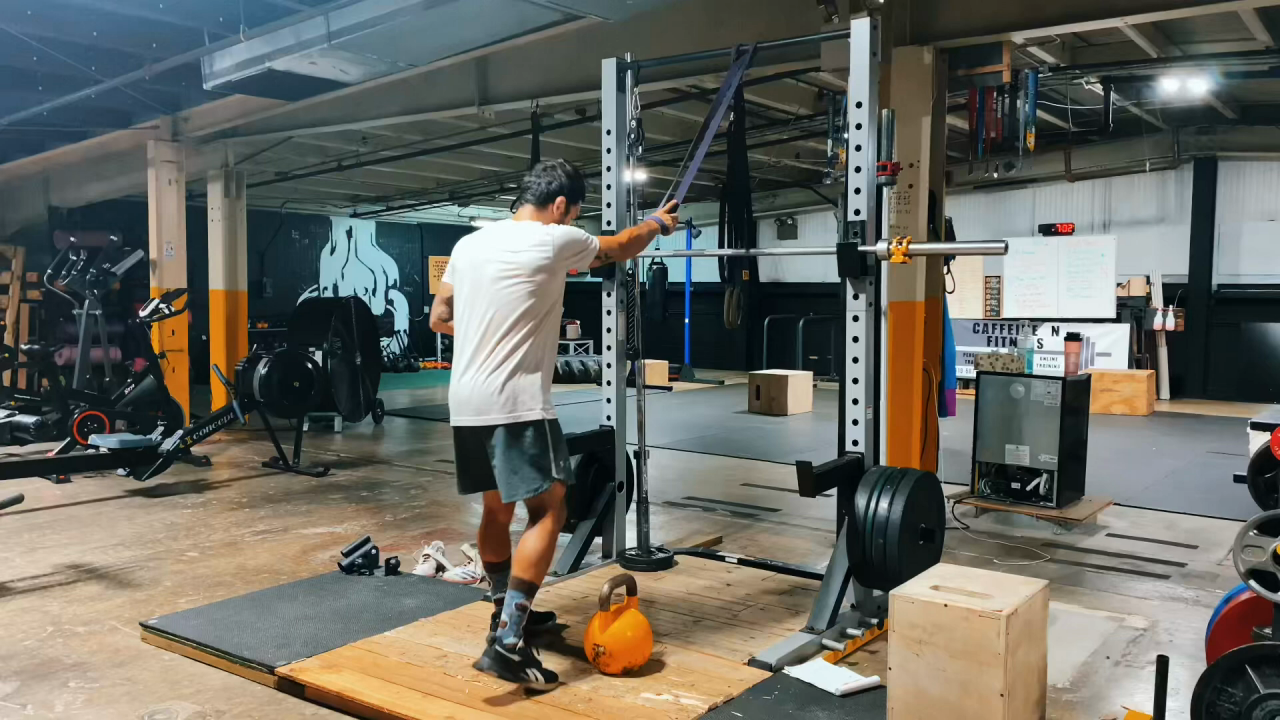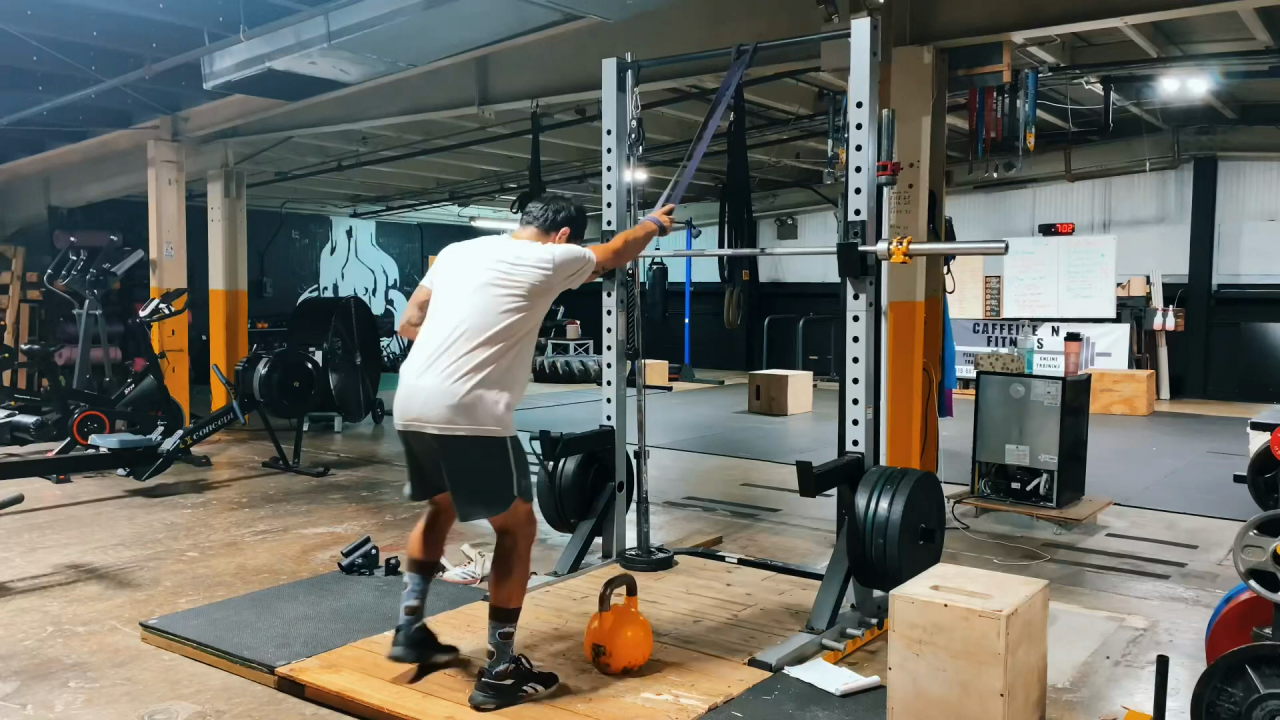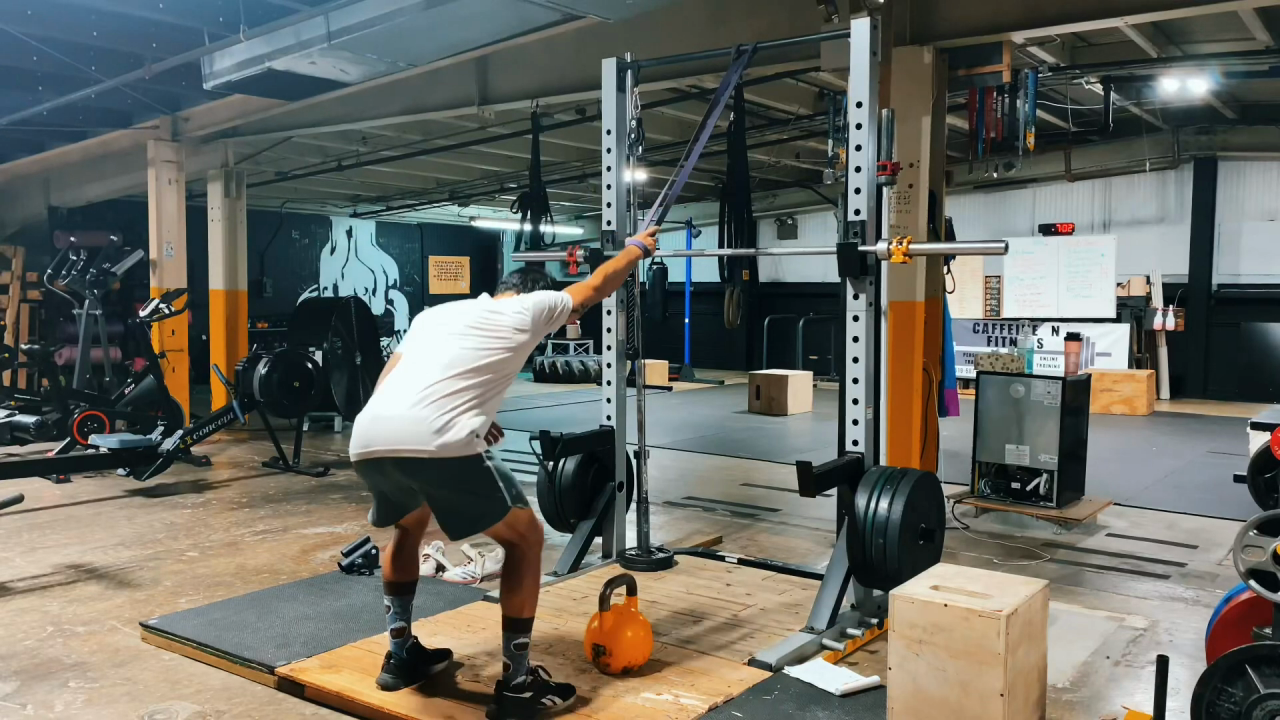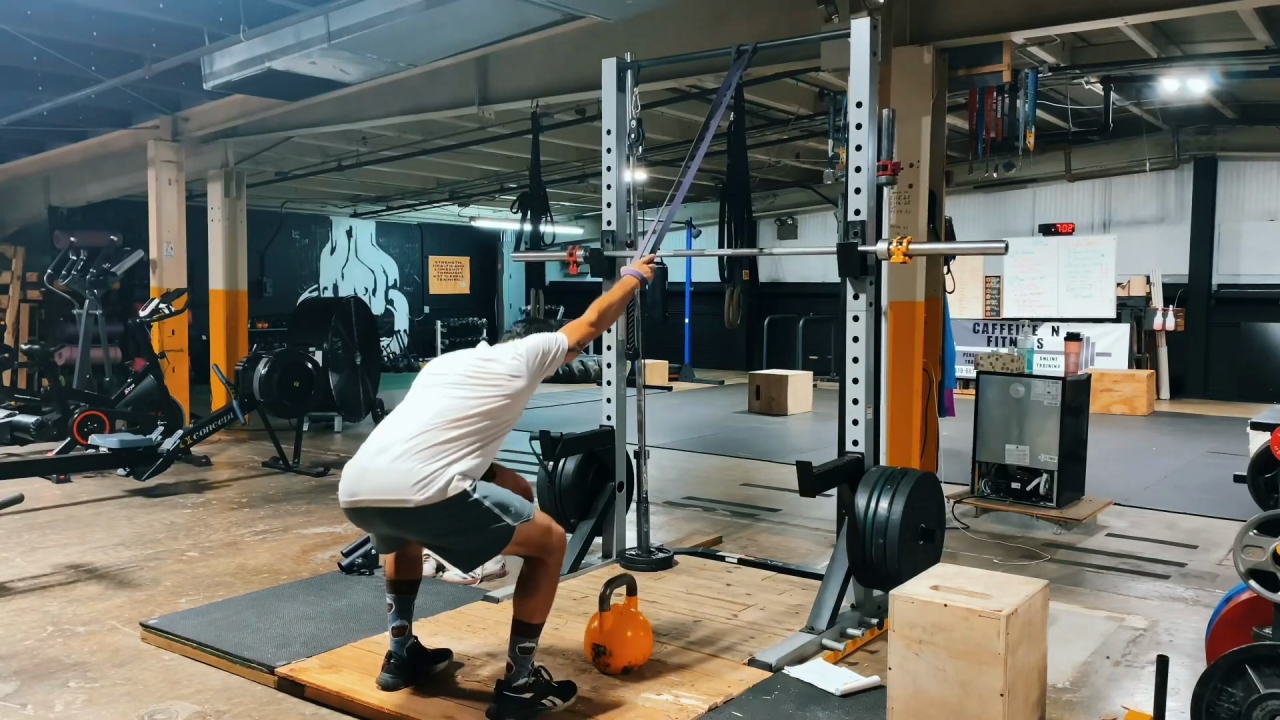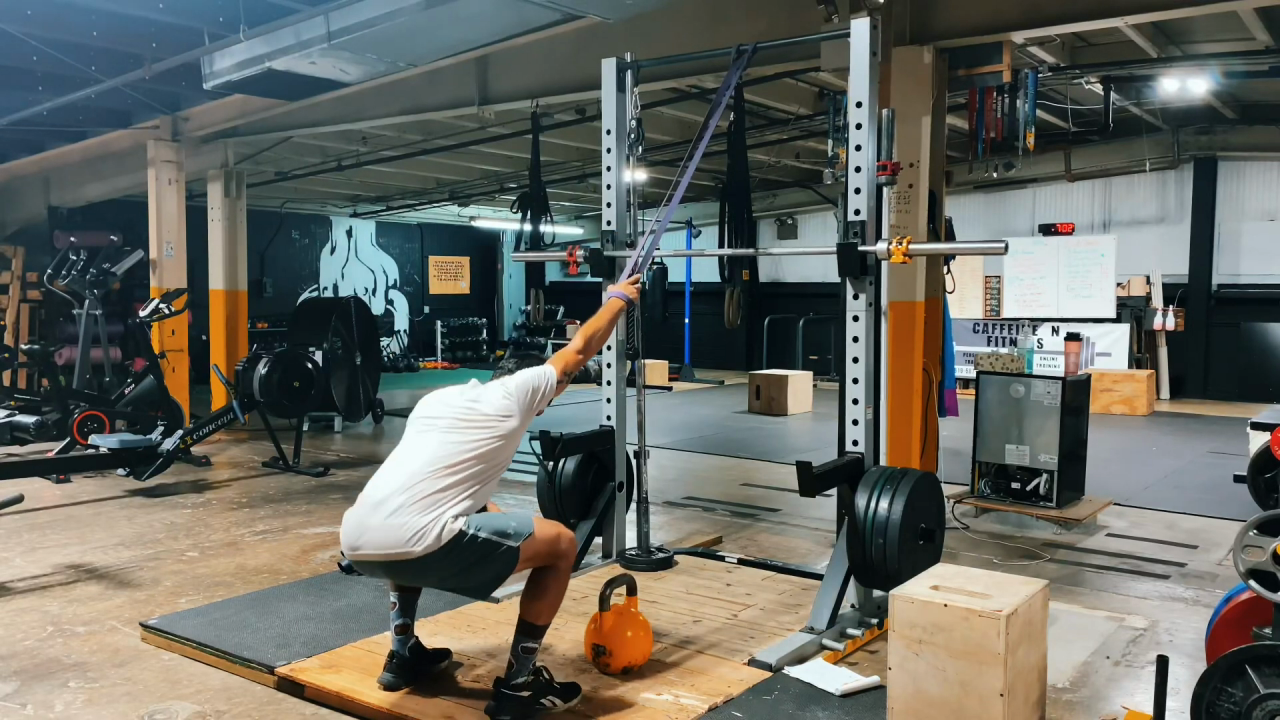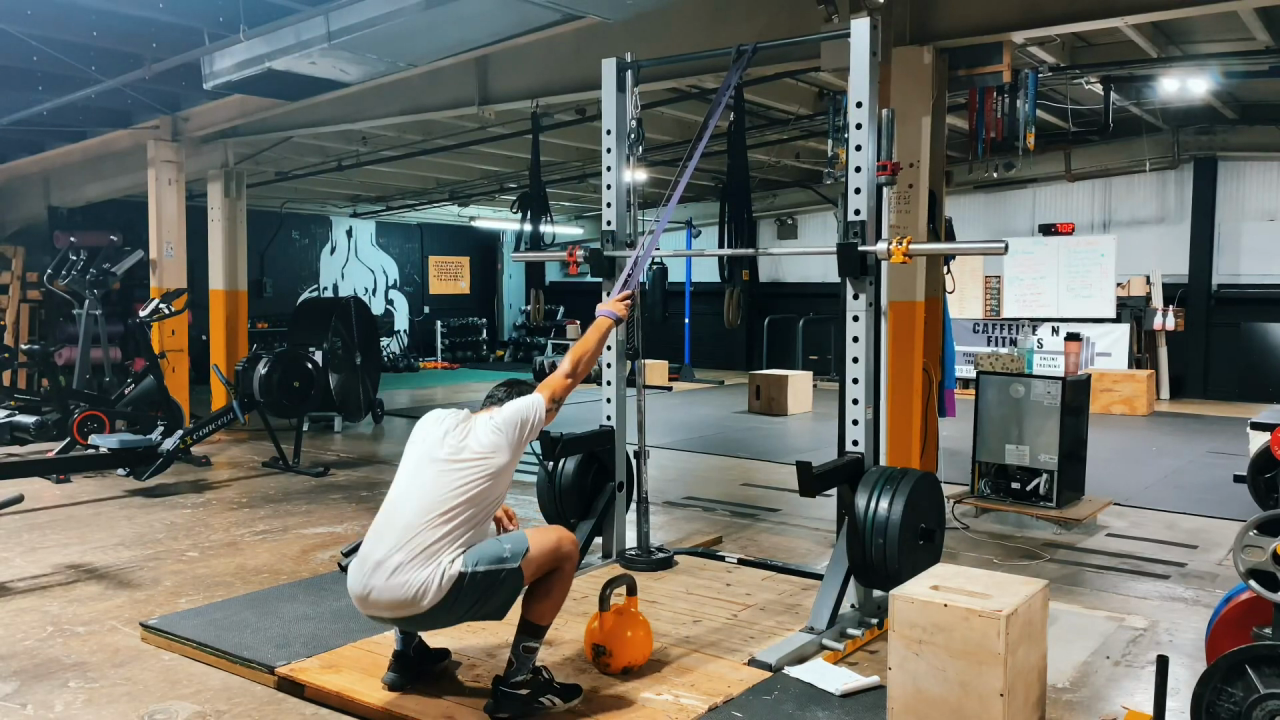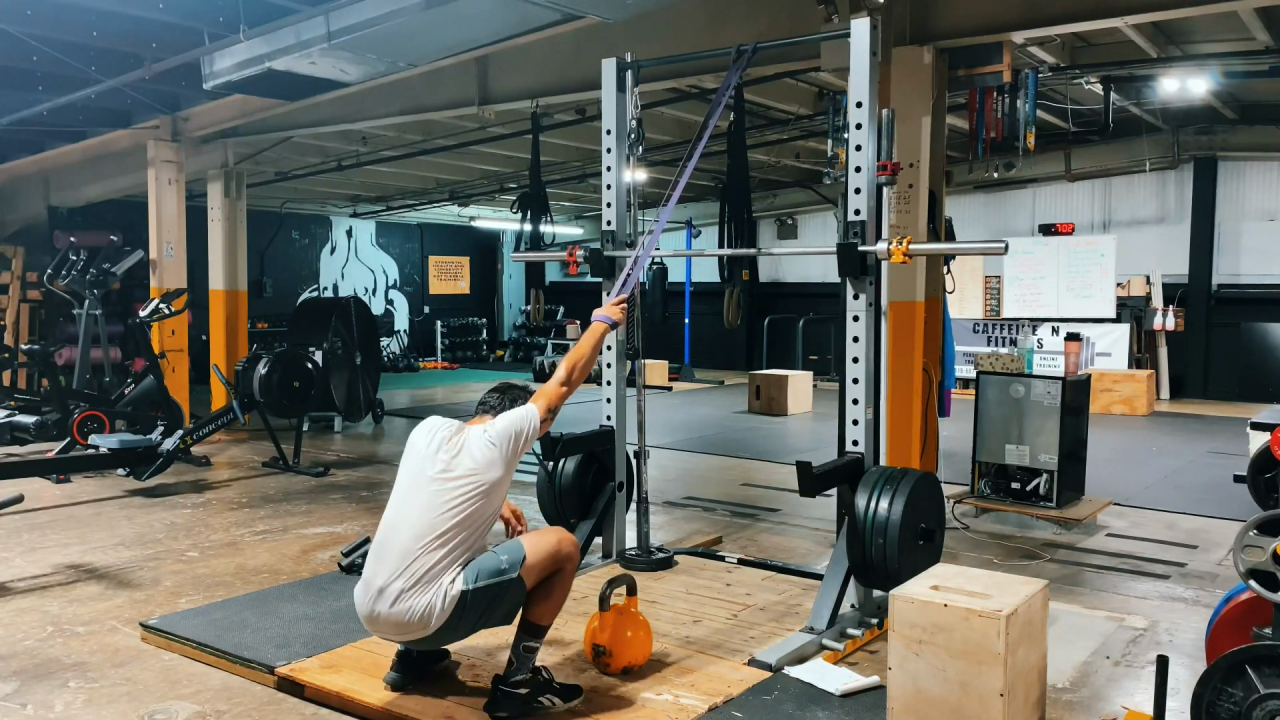
dt=0.4s
person 1, frame 1
left shoulder: (468, 245)
right shoulder: (555, 240)
left elbow: (440, 318)
right elbow: (618, 249)
right wrist: (659, 222)
left hip: (465, 401)
right hip: (515, 401)
left knee: (497, 508)
right knee: (547, 509)
left ankle: (508, 612)
right ankle: (506, 646)
person 1, frame 2
left shoulder: (457, 252)
right shoulder: (548, 260)
left elbow: (409, 325)
right elbow: (615, 252)
right wrist: (653, 223)
left hip: (411, 402)
right hip: (468, 413)
left knee: (440, 507)
right knee: (516, 530)
left ankle: (410, 633)
right ankle: (500, 672)
person 1, frame 3
left shoulder: (436, 313)
right shoulder: (529, 309)
right elbow: (596, 285)
right wrist: (636, 248)
left hip: (366, 439)
right hip: (431, 444)
left knee: (408, 525)
right knee: (525, 538)
left ankle: (401, 655)
person 1, frame 4
left shoulder: (446, 362)
right shoulder: (523, 356)
right elbow: (591, 322)
left wrist: (497, 474)
right wrist: (633, 277)
left hip: (355, 492)
right hip: (415, 493)
left knee: (405, 534)
right knee: (549, 541)
left ankle: (402, 655)
person 1, frame 5
left shoulder: (438, 397)
right shoulder: (515, 394)
right elbow: (579, 349)
left wrist: (483, 508)
right wrist: (619, 299)
left hip: (356, 543)
right hip: (410, 547)
right knee: (560, 545)
left ankle: (404, 655)
person 1, frame 6
left shoulder: (433, 421)
right shoulder: (503, 428)
right elbow: (568, 373)
right wrist: (607, 317)
left hip: (362, 593)
right hip: (417, 599)
right knee: (562, 544)
left ankle: (407, 656)
right ankle: (517, 684)
person 1, frame 7
left shoulder: (429, 429)
right shoulder: (498, 438)
right elbow: (563, 381)
right wrist: (603, 322)
left hip: (370, 611)
right hip: (422, 617)
right knee: (563, 545)
left ankle: (411, 657)
right ankle: (516, 684)
